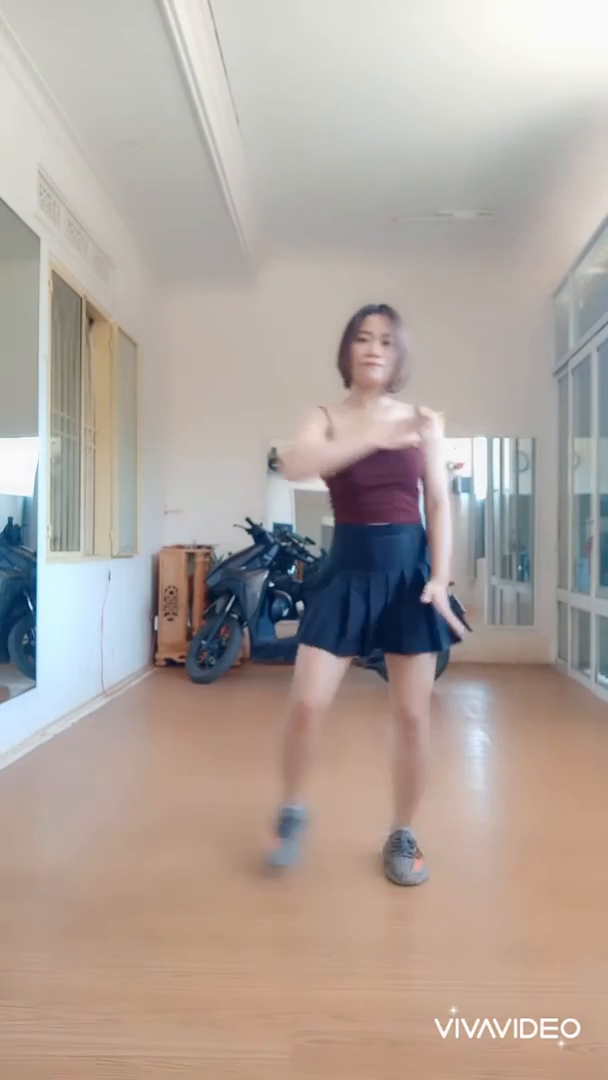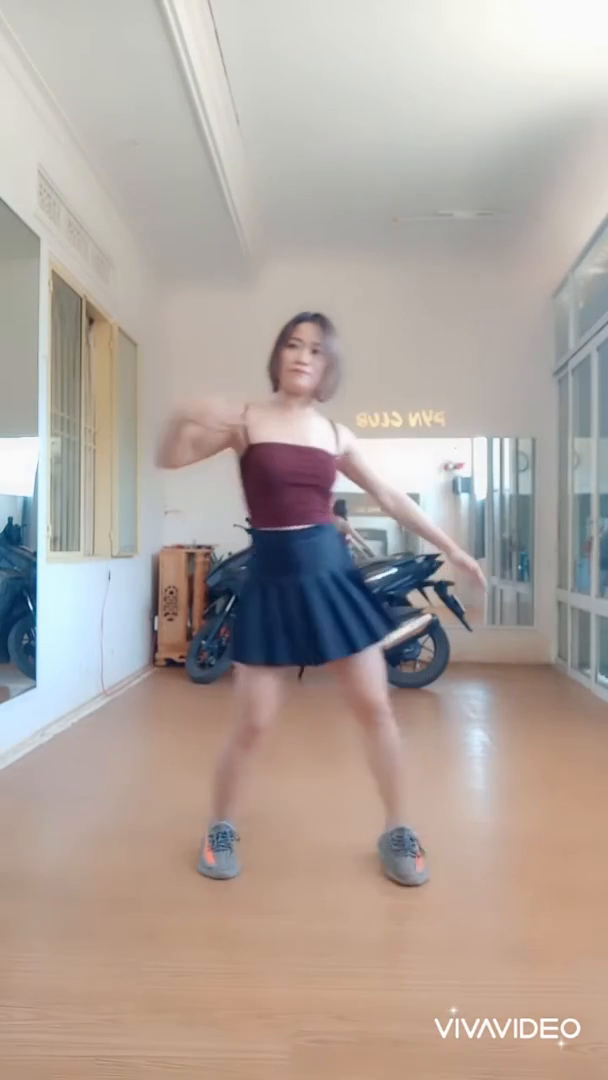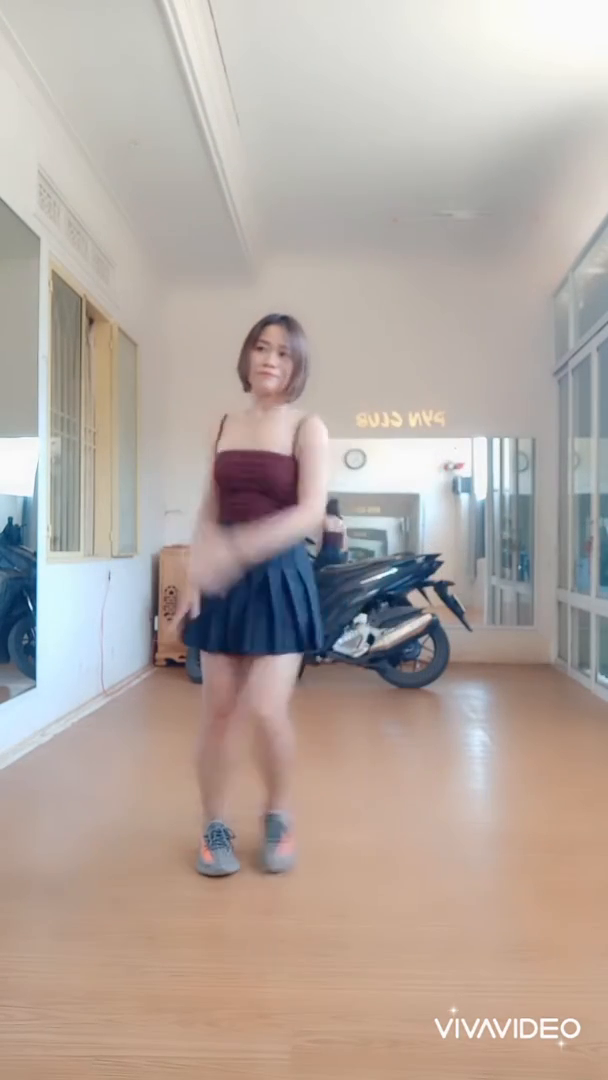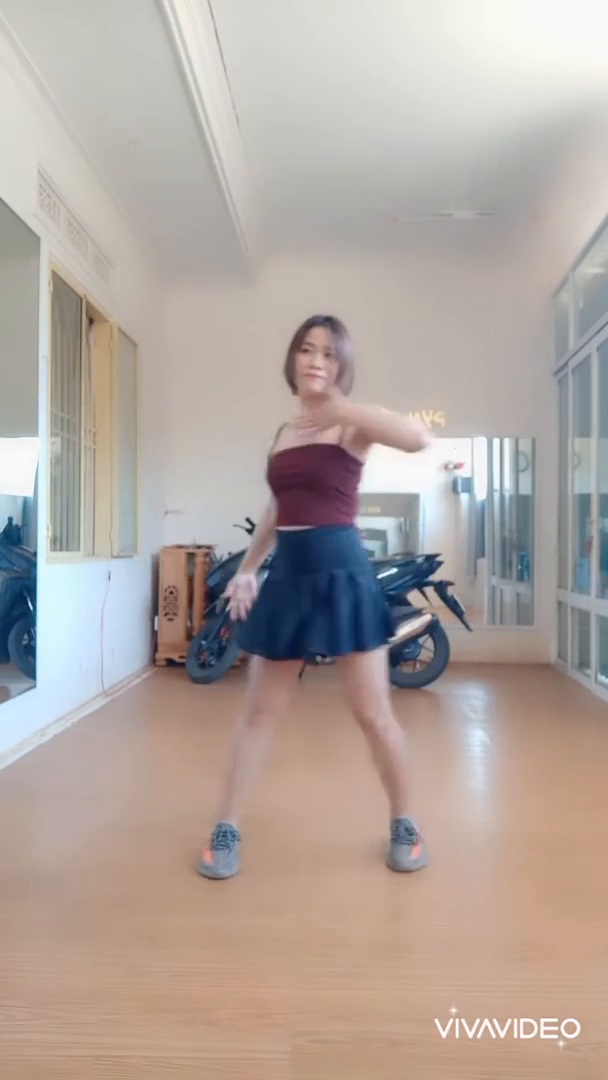
dt=0.4s
person 1, frame 1
left shoulder: (426, 421)
right shoulder: (327, 419)
left elbow: (438, 505)
right elbow: (298, 465)
left wrist: (438, 577)
right wrist: (376, 435)
left hip: (409, 573)
right hip: (348, 575)
left knee: (412, 716)
right knee: (306, 705)
left ankle: (402, 835)
right ankle: (292, 812)
person 1, frame 2
left shoulder: (336, 434)
right shoulder: (244, 417)
left elbow: (388, 496)
right elbow: (171, 457)
left wrist: (450, 547)
right wrist: (183, 420)
left hip: (330, 576)
right hip: (270, 582)
left knee: (375, 707)
right knee: (251, 724)
left ankle: (397, 830)
right ankle: (219, 828)
person 1, frame 3
left shoulder: (308, 428)
right shoulder: (223, 425)
left elbow: (311, 512)
right elbow: (210, 511)
left wrist: (242, 549)
right wrist: (196, 571)
left hip: (281, 577)
right hip: (224, 583)
left knee: (266, 712)
right knee: (219, 711)
left ankle: (277, 816)
right ankle: (215, 826)
person 1, frame 4
left shoulder: (349, 424)
right shoulder: (285, 432)
left elbow: (417, 437)
left wrist: (345, 410)
right wrist: (245, 570)
left hip: (342, 575)
right hip: (289, 579)
left knee: (372, 714)
right knee: (259, 710)
left ankle: (404, 823)
right ankle: (228, 829)
